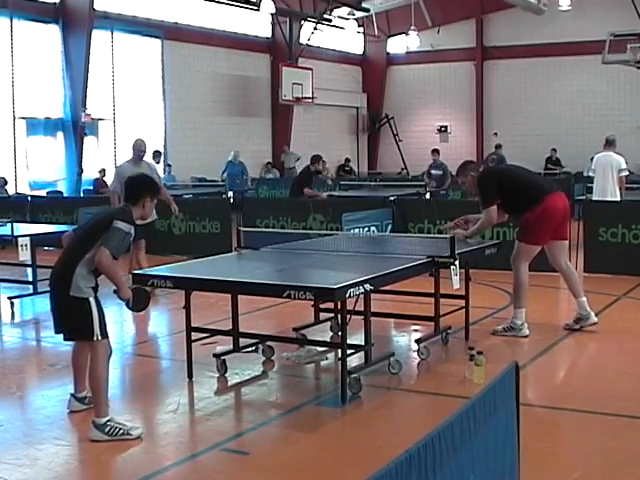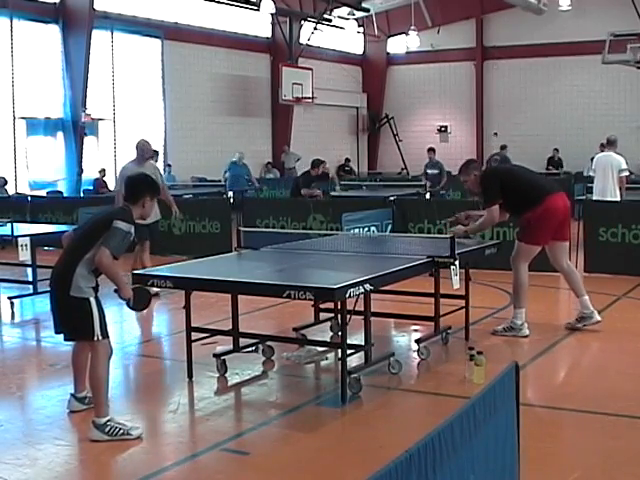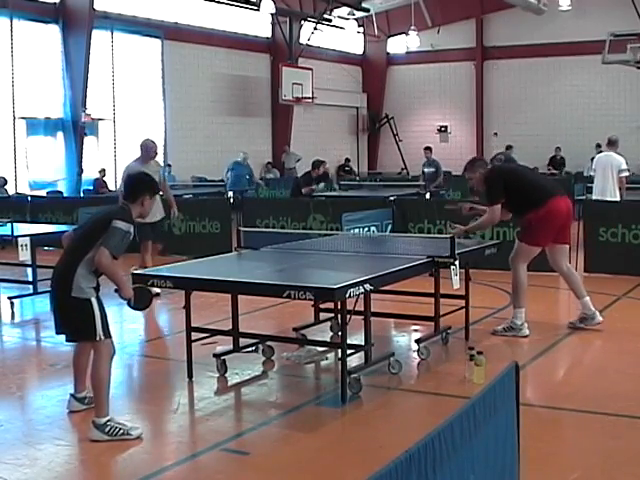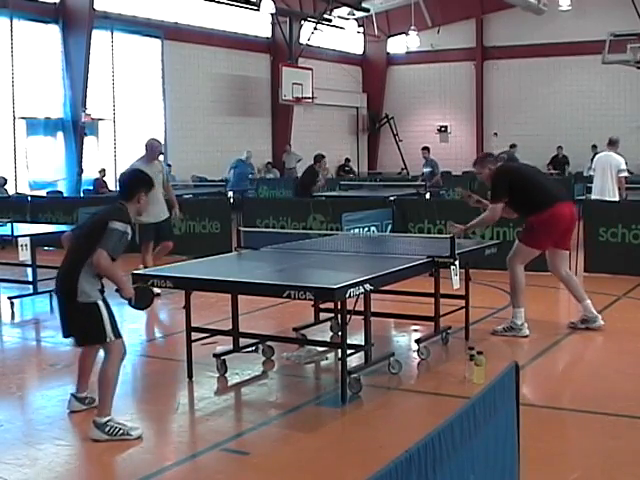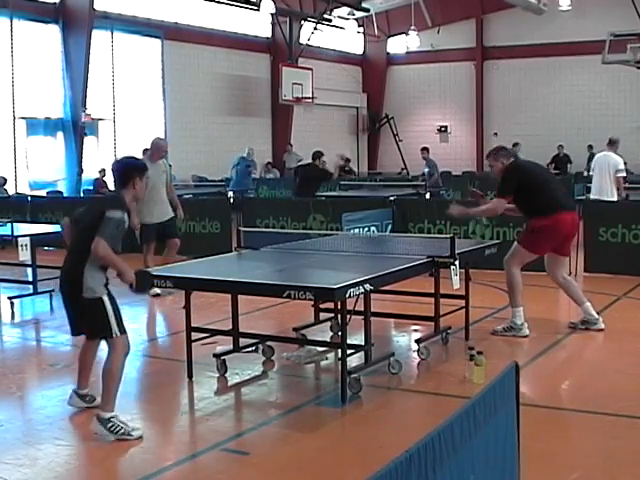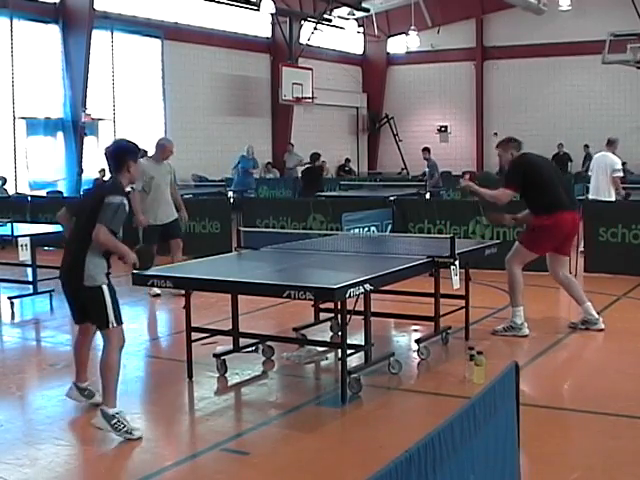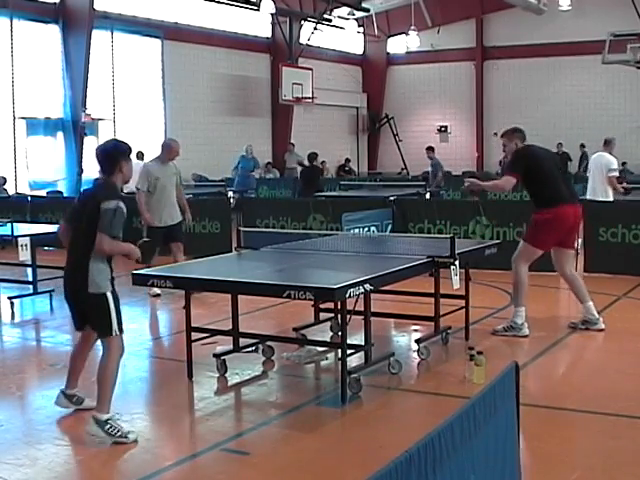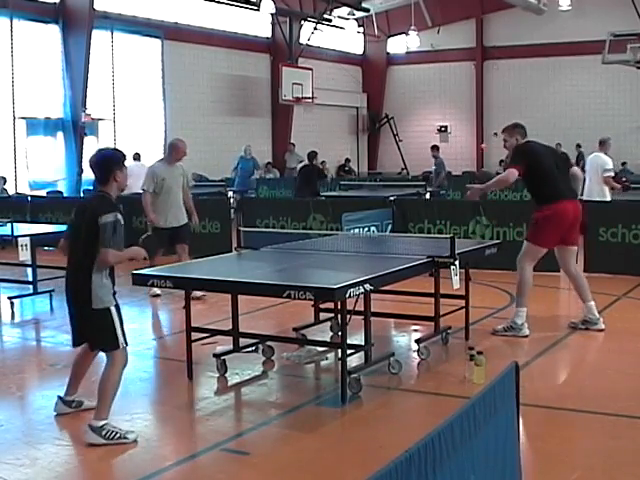
dt=0.1s
person 1, frame 1
left shoulder: (110, 216)
right shoulder: (125, 223)
left elbow: (68, 238)
right elbow: (102, 258)
right wrist: (122, 286)
left hip: (62, 280)
right hip: (78, 286)
left knee: (84, 340)
right knee: (101, 349)
left ankle: (79, 396)
right ankle: (102, 423)
person 1, frame 2
left shoulder: (109, 215)
right shoulder: (125, 223)
left elbow: (68, 238)
right elbow: (103, 258)
right wrist: (123, 285)
left hip: (63, 280)
right hip: (78, 286)
left knee: (84, 340)
right knee: (102, 349)
left ankle: (79, 396)
right ankle: (102, 423)
person 1, frame 3
left shoulder: (109, 215)
right shoulder: (124, 222)
left elbow: (68, 238)
right elbow: (102, 259)
right wrist: (123, 284)
left hip: (64, 281)
right hip: (79, 286)
left knee: (86, 340)
right knee: (104, 349)
left ankle: (79, 396)
right ankle: (102, 422)
person 1, frame 4
left shoulder: (104, 215)
right shoulder: (121, 222)
left elbow: (68, 240)
right elbow: (100, 261)
right wrist: (123, 284)
left hip: (67, 285)
right hip: (84, 289)
left knee: (92, 342)
right knee: (115, 349)
left ankle: (80, 396)
right ankle: (103, 421)
person 1, frame 5
left shoulder: (101, 203)
right shoulder: (119, 210)
left elbow: (67, 226)
right elbow: (99, 249)
right wrist: (124, 269)
left hip: (72, 278)
right hip: (89, 284)
left knee: (94, 336)
right knee: (120, 345)
left ankle: (81, 393)
right ankle: (106, 416)
person 1, frame 6
left shoulder: (96, 190)
right shoulder: (117, 196)
left elbow: (63, 216)
right elbow: (100, 235)
right wrist: (125, 252)
left hip: (71, 270)
right hip: (91, 274)
left knee: (87, 327)
right knee: (114, 338)
left ankle: (80, 385)
right ankle: (109, 411)
person 1, frame 7
left shoulder: (90, 194)
right shoulder: (113, 200)
left elbow: (64, 230)
right elbow: (103, 244)
right wrist: (128, 249)
left hip: (75, 276)
right hip: (95, 280)
left knee: (89, 335)
right knee: (114, 345)
left ankle: (69, 393)
right ankle: (102, 418)
person 1, frame 8
left shoulder: (85, 205)
right shoulder: (110, 211)
left elbow: (64, 244)
right elbow: (108, 257)
right wrist: (132, 253)
left hip: (76, 288)
right hip: (97, 294)
left knee: (90, 347)
right knee: (117, 356)
left ankle: (68, 399)
right ankle: (99, 426)
person 2, frame 1
left shoulder: (485, 178)
right shoulder: (497, 175)
left elbow: (490, 219)
right elbow: (501, 215)
left wrist: (467, 234)
right wrist: (474, 218)
left hip: (544, 207)
right hip: (559, 201)
left knee: (519, 262)
right knee: (561, 262)
left ankle: (518, 323)
right ankle: (585, 313)
person 2, frame 2
left shoulder: (488, 178)
right shoulder: (500, 174)
left elbow: (492, 219)
right elbow: (501, 214)
left wrist: (467, 231)
right wrist: (475, 215)
left hip: (545, 208)
right hip: (560, 202)
left knee: (519, 262)
right knee: (562, 263)
left ankle: (518, 323)
right ankle: (587, 311)
person 2, frame 3
left shoulder: (493, 177)
right shoulder: (505, 173)
left elbow: (493, 218)
right elbow: (505, 213)
left wrist: (466, 230)
right wrist: (480, 209)
left hip: (547, 210)
right hip: (562, 204)
left knee: (518, 262)
right knee: (561, 265)
left ankle: (518, 323)
right ankle: (589, 312)
person 2, frame 4
left shoulder: (502, 175)
right shoulder: (518, 171)
left elbow: (493, 215)
right elbow: (519, 208)
left wrist: (465, 228)
right wrist: (491, 205)
left hip: (550, 215)
right hip: (567, 210)
left knee: (515, 263)
right knee: (560, 269)
left ankle: (518, 323)
right ankle: (591, 316)
person 2, frame 5
left shoulder: (512, 171)
right shoulder: (526, 169)
left elbow: (496, 208)
left wrist: (465, 212)
right wrist: (507, 207)
left hip: (551, 221)
right hip: (569, 218)
left knee: (511, 263)
right knee: (557, 274)
left ankle: (518, 323)
right ankle: (592, 317)
person 2, frame 6
left shoulder: (519, 164)
right shoulder: (538, 162)
left elbow: (502, 197)
left wrist: (474, 189)
right wrist: (520, 218)
left hip: (551, 220)
right hip: (571, 217)
left knee: (513, 263)
right knee: (560, 273)
left ankle: (518, 323)
right ankle: (592, 317)
person 2, frame 7
left shoulder: (521, 155)
right shoulder: (545, 154)
left elbow: (505, 185)
left wrist: (477, 184)
left hip: (553, 213)
right hip: (573, 210)
left knee: (519, 261)
right knee: (565, 269)
left ankle: (518, 322)
right ankle: (593, 317)
person 2, frame 8
left shoulder: (522, 150)
right shoulder: (549, 150)
left elbow: (509, 177)
right elbow: (576, 174)
left wrist: (482, 189)
left hip: (552, 210)
right hip: (572, 207)
left knee: (525, 262)
right knee: (569, 266)
left ankle: (519, 323)
right ankle: (593, 317)
person 3, frame 1
left shoulder: (149, 167)
right shoulder: (123, 169)
left elbow: (160, 187)
right elbow: (114, 192)
left wrist: (171, 202)
left knee: (138, 246)
right knee: (140, 246)
person 3, frame 2
left shoulder: (153, 167)
right shoulder: (127, 170)
left elbow: (163, 189)
right elbow: (119, 194)
left wrist: (173, 205)
left hip: (153, 215)
left knee: (141, 247)
right knee: (144, 248)
person 3, frame 3
left shoulder: (157, 165)
right shoulder: (131, 168)
left elbow: (164, 186)
right elbow: (124, 193)
left wrist: (173, 205)
left hip: (157, 214)
right hip: (140, 216)
left knee: (157, 246)
right knee: (147, 247)
left ankle: (140, 269)
person 3, frame 4
left shoulder: (160, 165)
right shoulder: (136, 168)
left elbow: (167, 187)
left wrist: (175, 205)
left hip: (162, 214)
right hip: (144, 217)
left knee: (168, 245)
right knee: (147, 248)
person 3, frame 5
left shoulder: (164, 165)
left wrist: (178, 207)
left hip: (166, 214)
right hip: (147, 217)
left knee: (175, 243)
right knee: (149, 249)
person 3, frame 6
left shoulder: (168, 166)
right shoulder: (143, 167)
right elbow: (135, 193)
left wrist: (182, 209)
right wrist: (138, 214)
left hip: (170, 216)
right hip: (150, 218)
left knee: (177, 245)
person 3, frame 7
left shoulder: (174, 167)
right shoulder: (148, 168)
right elbow: (140, 193)
left wrist: (187, 211)
right wrist: (144, 213)
left hip: (175, 218)
right hip: (155, 220)
left knee: (178, 249)
person 3, frame 8
left shoulder: (181, 168)
right shoulder: (155, 169)
right elbow: (146, 194)
left wrist: (193, 213)
right wrist: (149, 214)
left hip: (181, 219)
right hip: (161, 222)
left knee: (184, 251)
right knee: (157, 253)
